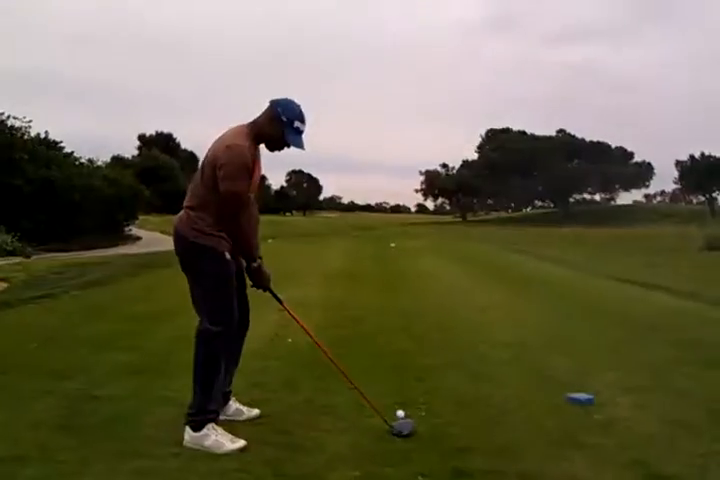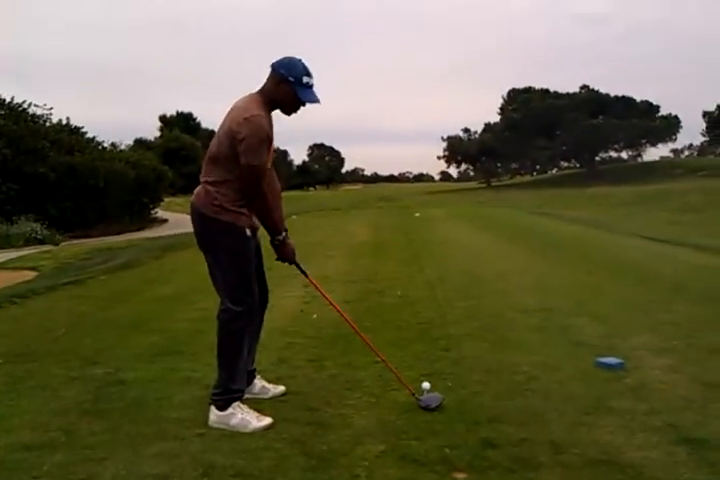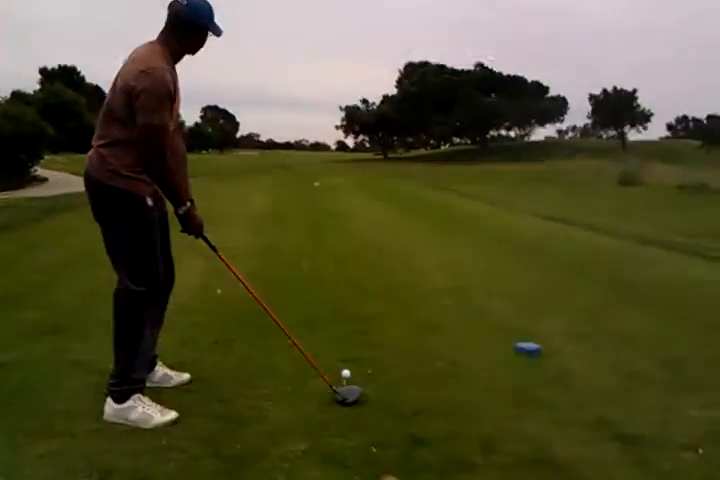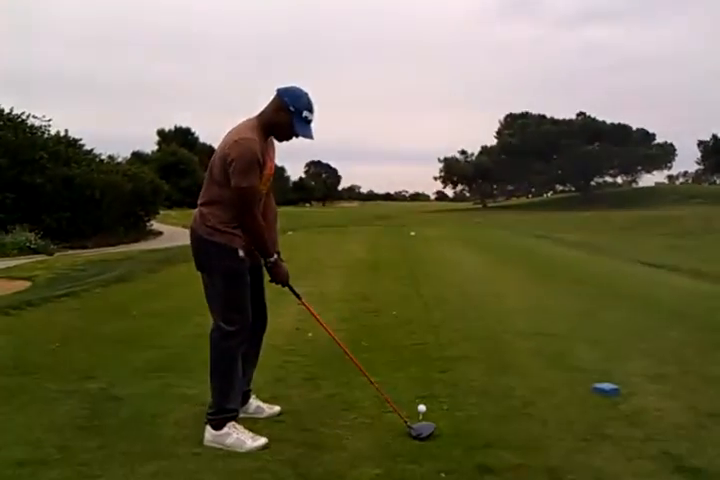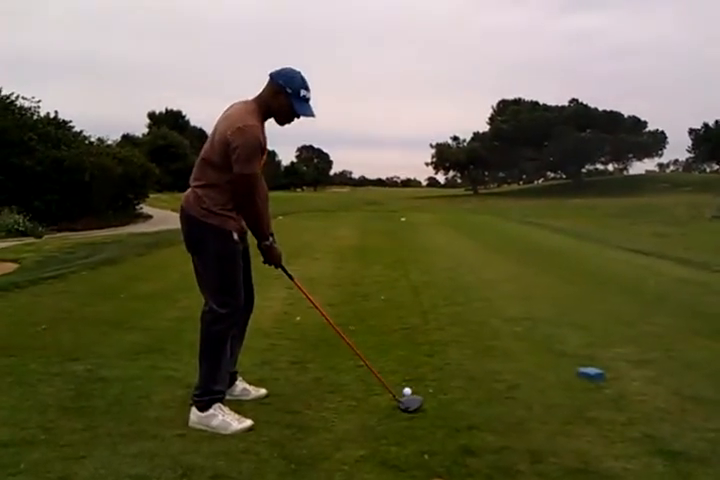
dt=1s
person 1, frame 1
left shoulder: (246, 143)
right shoulder: (237, 151)
left elbow: (243, 209)
right elbow: (233, 217)
left wrist: (251, 258)
right wrist: (255, 263)
left hip: (217, 241)
right hip: (202, 241)
left knee: (236, 321)
right knee: (218, 327)
left ankle: (220, 399)
right ankle: (199, 424)
person 1, frame 2
left shoulder: (255, 111)
right shoulder: (255, 122)
left elbow: (262, 180)
right elbow: (255, 189)
left wrist: (279, 230)
right wrist: (279, 237)
left hip: (233, 216)
right hip: (220, 218)
left knee: (255, 299)
right knee: (239, 305)
left ankle: (243, 378)
right ankle: (224, 404)
person 1, frame 3
left shoulder: (154, 60)
right shoulder: (155, 75)
left elbow: (168, 140)
right elbow: (156, 154)
left wrist: (183, 198)
right wrist: (184, 206)
left hip: (136, 183)
right hip: (120, 186)
left knee: (159, 279)
right knee: (140, 286)
left ankle: (144, 364)
right ankle: (122, 396)
person 1, frame 4
left shoulder: (265, 141)
right shoulder: (245, 146)
left elbow: (266, 200)
right elbow: (248, 214)
left wrist: (273, 253)
right wrist: (272, 259)
left hip: (241, 241)
right hip: (218, 241)
left knee: (254, 322)
right knee: (233, 326)
left ankle: (240, 397)
right ankle: (219, 423)
person 1, frame 5
left shoulder: (247, 114)
right shoulder: (248, 131)
left elbow: (256, 185)
right elbow: (247, 197)
left wrist: (266, 235)
right wrist: (266, 242)
left hip: (222, 220)
right hip: (209, 222)
left knee: (241, 303)
right knee: (224, 309)
left ankle: (225, 379)
right ankle: (205, 405)
